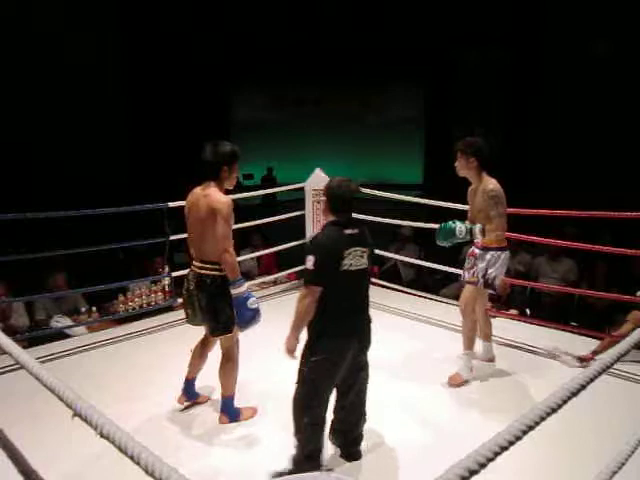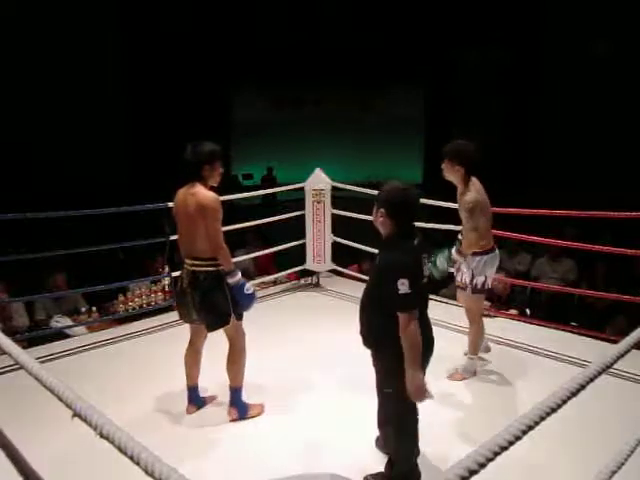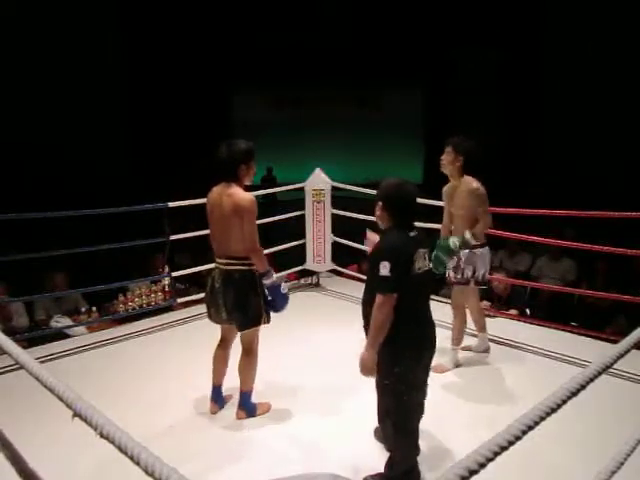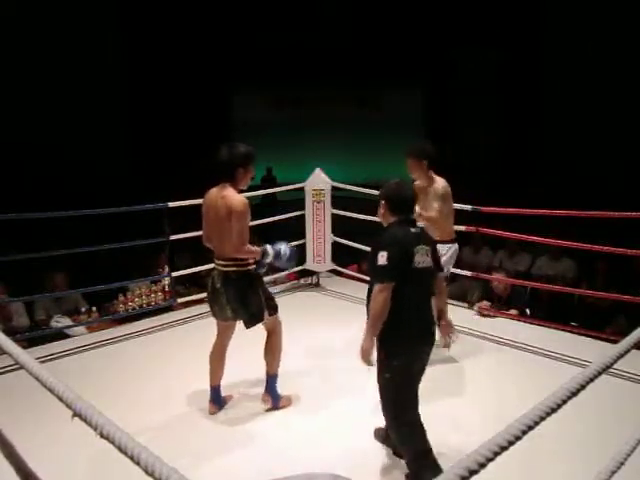
dt=1s
person 1, frame 1
left shoulder: (322, 242)
right shoulder: (363, 237)
left elbow: (311, 294)
left wrist: (294, 334)
left hip: (329, 336)
right hip: (359, 330)
left knee: (310, 399)
right knee: (352, 391)
right ankle: (349, 443)
person 1, frame 2
left shoulder: (397, 259)
right shoulder: (407, 244)
left elbow: (409, 321)
left wrist: (414, 370)
left hip: (397, 351)
right hip: (394, 346)
left knee: (397, 408)
right knee: (393, 404)
right ankle: (392, 442)
person 1, frame 3
left shoulder: (389, 246)
right shoulder: (418, 240)
left elbow: (385, 303)
left wrist: (371, 348)
left hip: (399, 342)
right hip: (422, 336)
left knee: (396, 405)
right knee: (409, 400)
right ankle: (393, 434)
person 1, frame 4
left shoulder: (389, 240)
right shoulder: (424, 238)
left elbow: (382, 292)
right elbow: (439, 282)
left wrist: (369, 336)
right wrist: (441, 313)
left hip: (398, 337)
right hip: (422, 333)
left knee: (398, 403)
right knee: (403, 394)
right ankle: (395, 436)
person 2, frame 1
left shoulder: (193, 195)
right shoulder: (222, 201)
right elbow: (226, 252)
right wrist: (240, 289)
left hip: (196, 276)
right hip: (215, 280)
left knee: (210, 336)
right knee: (231, 346)
left ankle: (188, 391)
right ankle: (228, 410)
person 2, frame 2
left shoulder: (180, 196)
right shoulder: (209, 199)
right elbow: (218, 246)
right wrist: (235, 278)
left hip: (189, 274)
right hip: (210, 277)
left knee: (196, 338)
right knee: (237, 337)
left ankle: (193, 399)
right ankle: (237, 405)
person 2, frame 3
left shoulder: (213, 195)
right shoulder: (245, 200)
right elbow: (253, 248)
right wrist: (269, 278)
left hip: (220, 274)
right hip: (242, 277)
left knee: (226, 338)
right knee: (249, 344)
left ankle: (216, 397)
right ankle: (245, 406)
person 2, frame 4
left shoulder: (210, 197)
right shoulder: (238, 202)
left elbow: (208, 240)
right elbow: (239, 248)
right wrist: (268, 253)
left hip: (219, 275)
right hip: (240, 277)
left knee: (222, 338)
right knee: (274, 327)
left ankle: (215, 399)
right ankle: (271, 394)
person 3, frame 1
left shoulder: (491, 190)
right shoulder: (472, 189)
left elbow: (499, 228)
left wrist: (468, 232)
right wrist: (456, 231)
left hip: (493, 254)
right hip: (480, 251)
left knee: (466, 305)
right knee: (478, 305)
left ankle: (465, 366)
right ankle: (487, 351)
person 3, frame 2
left shoulder: (470, 198)
right shoulder: (468, 185)
left elbow: (472, 241)
left wrist: (451, 256)
right wrist: (458, 250)
left hip: (480, 257)
right hip: (474, 254)
left knee: (473, 310)
right knee: (464, 299)
left ankle: (470, 364)
right ankle: (481, 342)
person 3, frame 3
left shoulder: (474, 189)
right shoulder: (447, 190)
left elbow: (485, 224)
left wrist: (460, 241)
right wrist: (441, 246)
left hip: (474, 251)
right hip: (458, 250)
left knee: (458, 303)
right knee: (471, 299)
left ankle: (452, 357)
right ankle: (483, 342)
person 3, frame 4
left shoulder: (439, 187)
right shoulder: (418, 186)
left elbow: (434, 219)
left wrist: (413, 211)
left hip: (444, 245)
left ankle: (444, 326)
right ankle: (442, 323)
